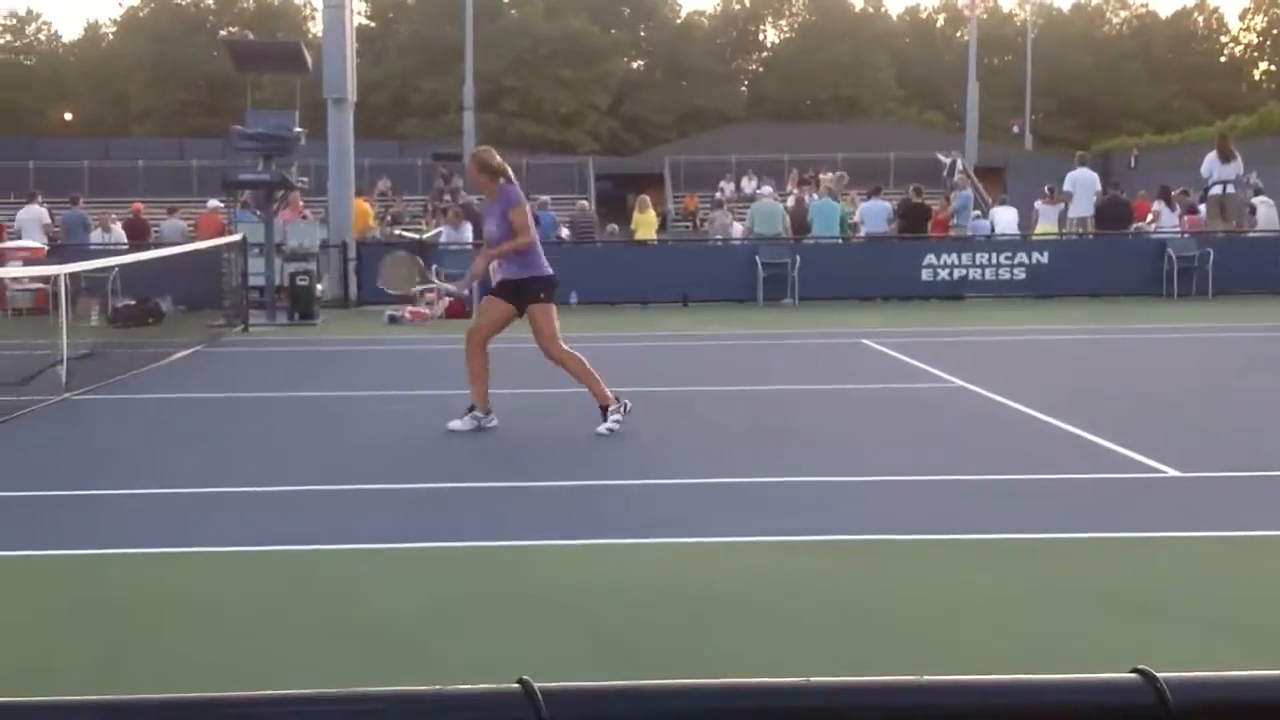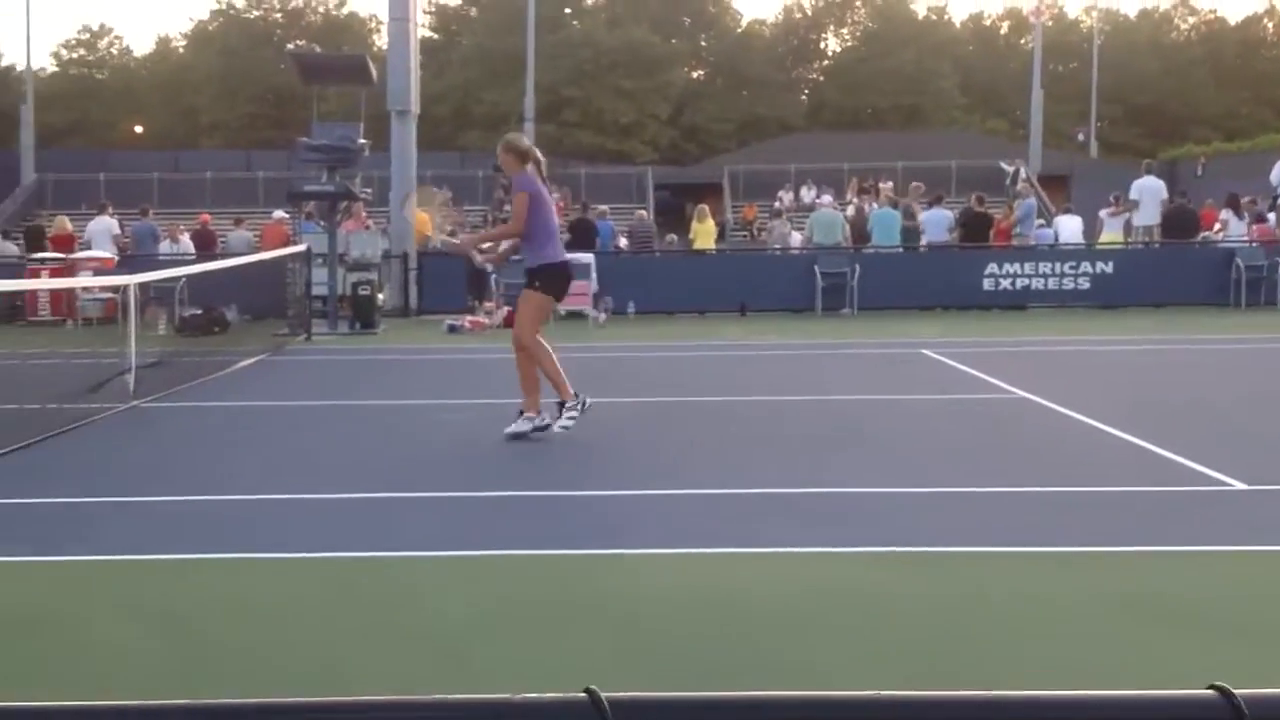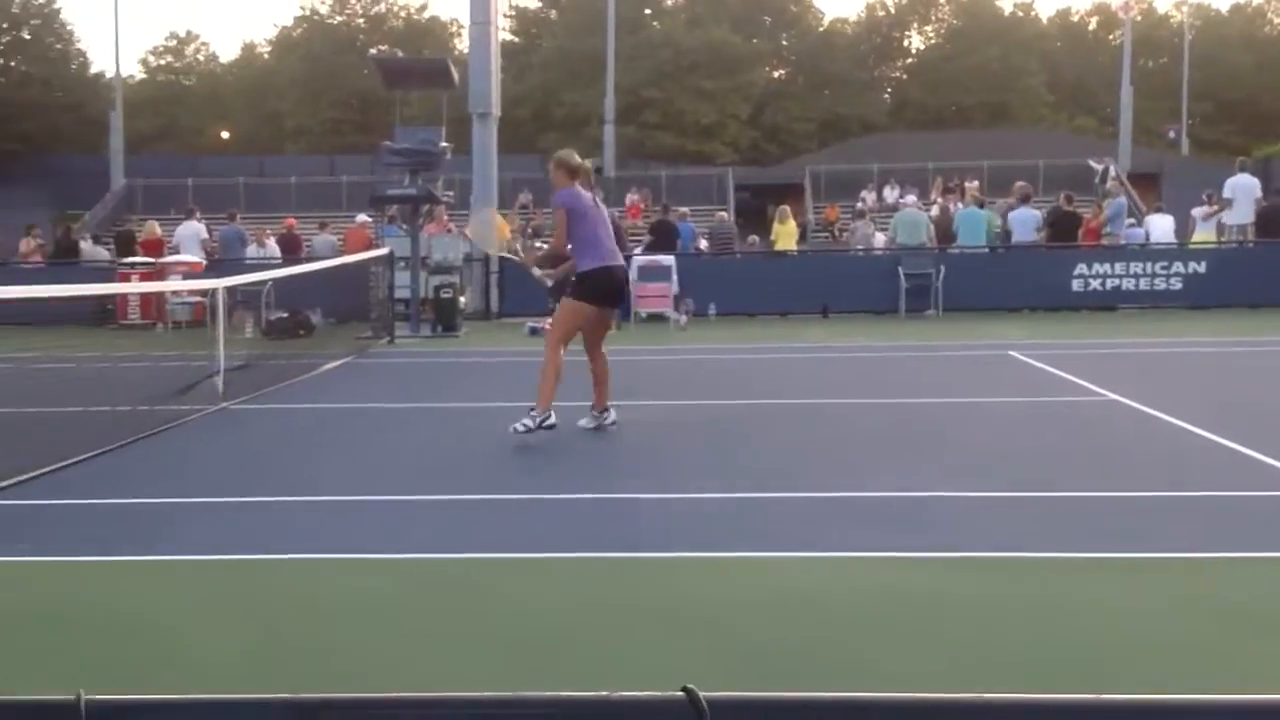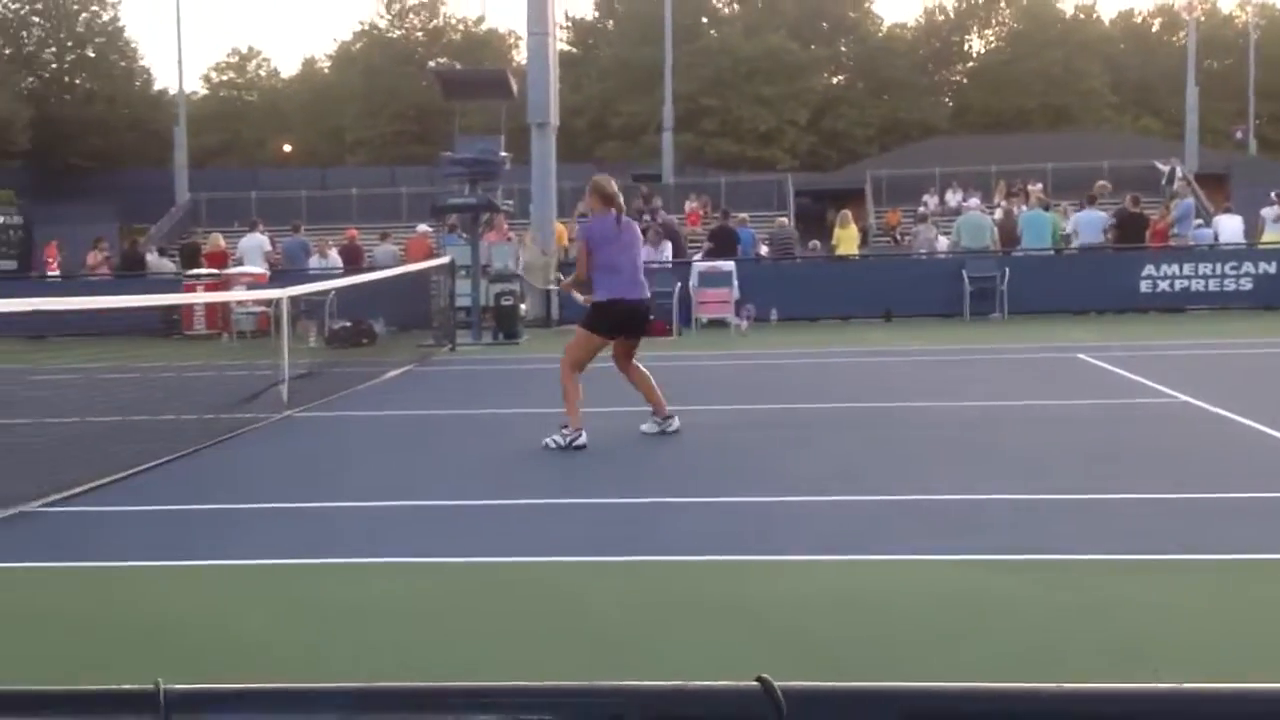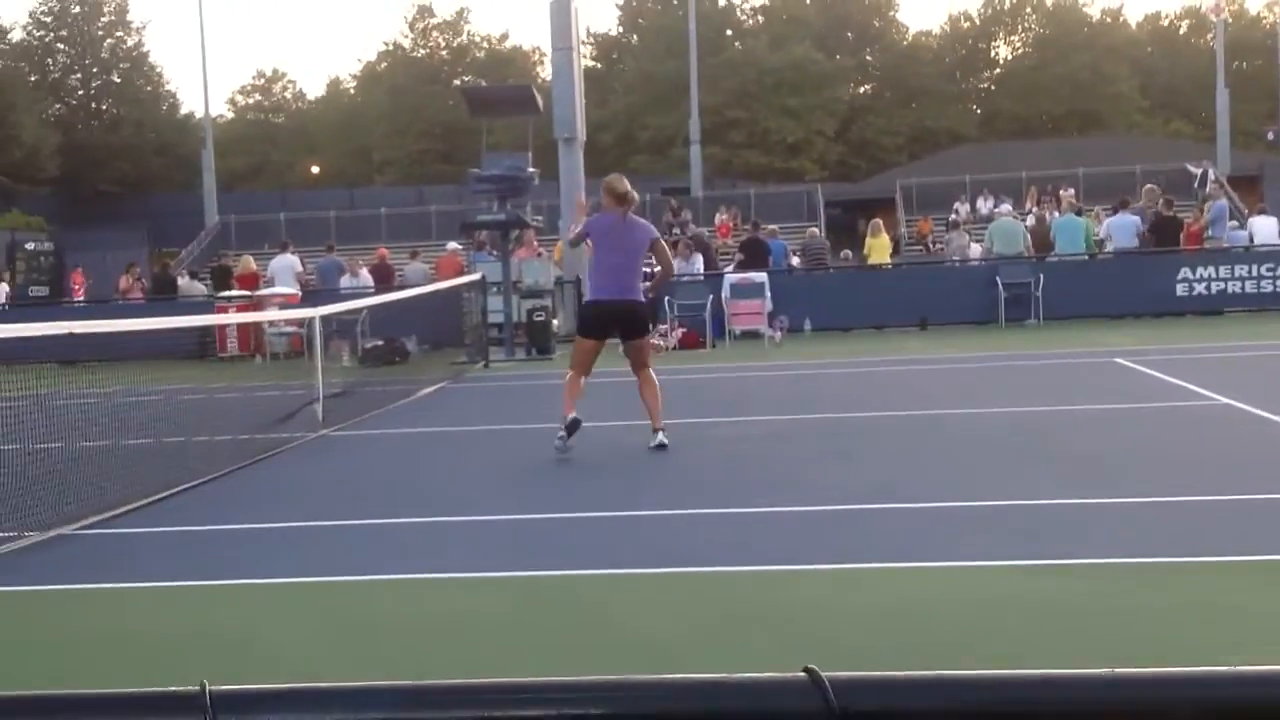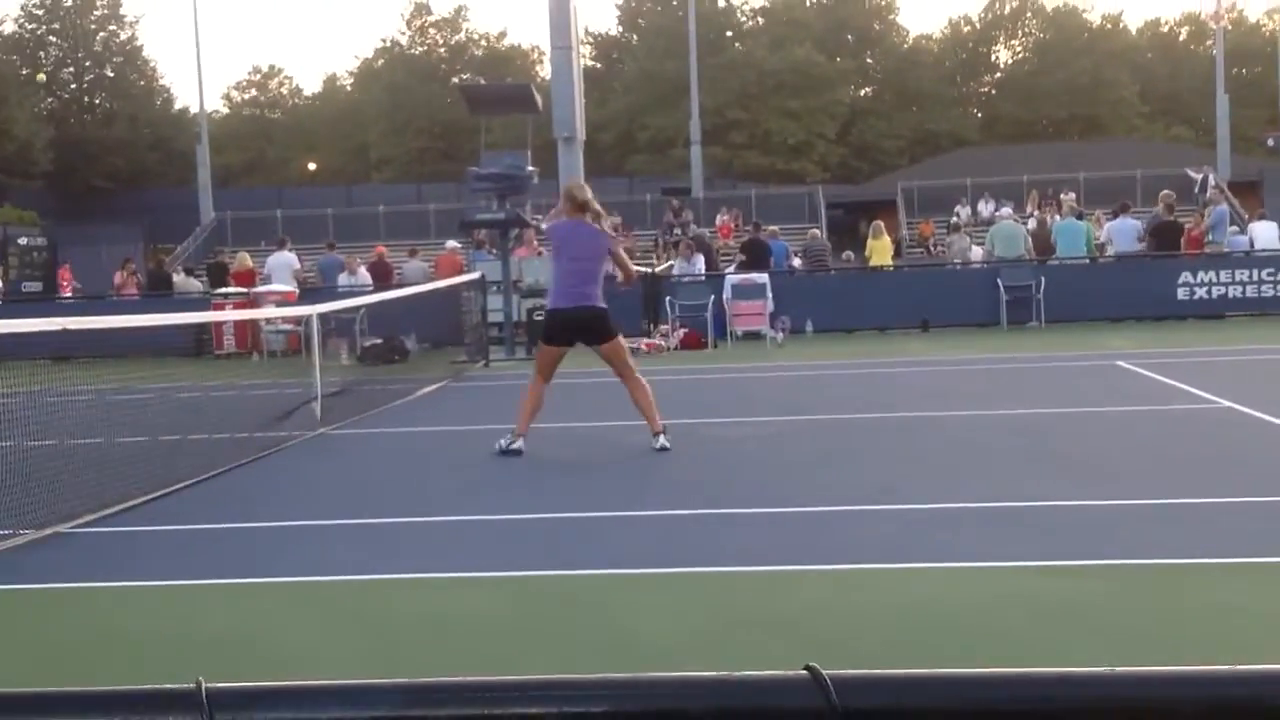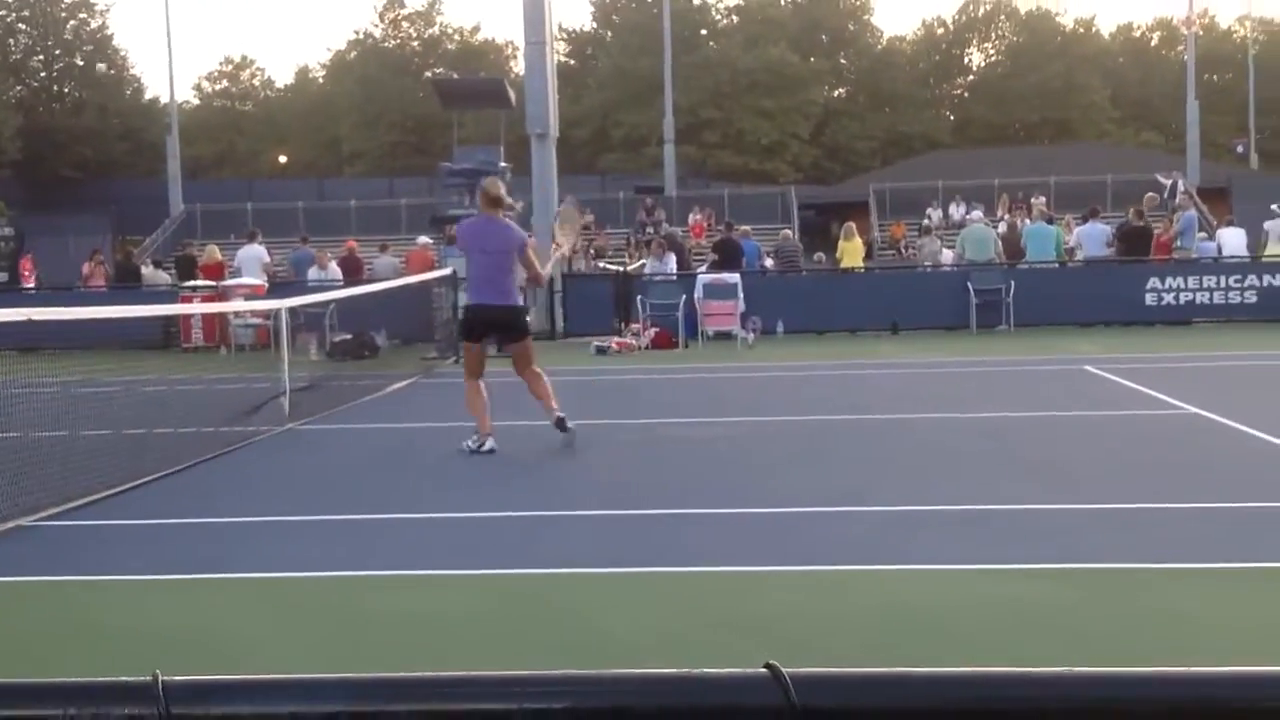
dt=0.2s
person 1, frame 1
left shoulder: (509, 195)
right shoulder: (488, 203)
left elbow: (527, 238)
left wrist: (493, 253)
right wrist: (470, 277)
left hip: (536, 280)
right hip: (509, 282)
left knee: (552, 348)
right knee: (474, 337)
left ankle: (611, 403)
right ankle: (481, 411)
person 1, frame 2
left shoulder: (523, 182)
right shoulder: (534, 182)
left elbow: (516, 227)
left wrist: (476, 240)
right wrist: (495, 257)
left hip: (549, 269)
right hip: (545, 269)
left knee: (525, 337)
right knee: (525, 340)
left ankle: (571, 398)
right ankle: (534, 413)
person 1, frame 3
left shoulder: (562, 197)
right shoulder: (591, 199)
left elbow: (560, 244)
left wrist: (534, 259)
right wrist: (561, 270)
left hip: (596, 277)
right hip: (617, 275)
left knee: (554, 341)
right knee: (592, 343)
left ankle: (543, 412)
right ankle: (601, 410)
person 1, frame 4
left shoulder: (588, 227)
right shoulder: (632, 228)
left elbow: (582, 275)
left wrist: (567, 285)
left hip: (607, 306)
right hip: (638, 305)
left knee: (569, 367)
right knee: (625, 363)
left ankle: (572, 430)
right ankle: (665, 416)
person 1, frame 5
left shoulder: (595, 222)
right shoulder: (646, 229)
left elbow: (572, 242)
right elbow: (668, 268)
left wrist: (579, 215)
right wrist: (654, 284)
left hip: (597, 309)
right hip: (633, 308)
left knee: (576, 373)
right knee: (643, 371)
left ankle: (569, 417)
right ankle: (658, 432)
person 1, frame 6
left shoulder: (557, 230)
right shoulder: (605, 238)
right elbow: (630, 277)
left hip: (558, 316)
right hip: (592, 316)
left knee: (539, 380)
right knee: (630, 376)
left ankle: (518, 437)
right ankle: (658, 433)
person 1, frame 7
left shoulder: (465, 228)
right shoulder: (516, 234)
right elbow: (538, 278)
right wrist: (545, 272)
left hip: (477, 311)
right hip: (511, 311)
left knee: (473, 378)
right knee: (531, 372)
left ankle: (484, 436)
right ankle: (556, 414)
